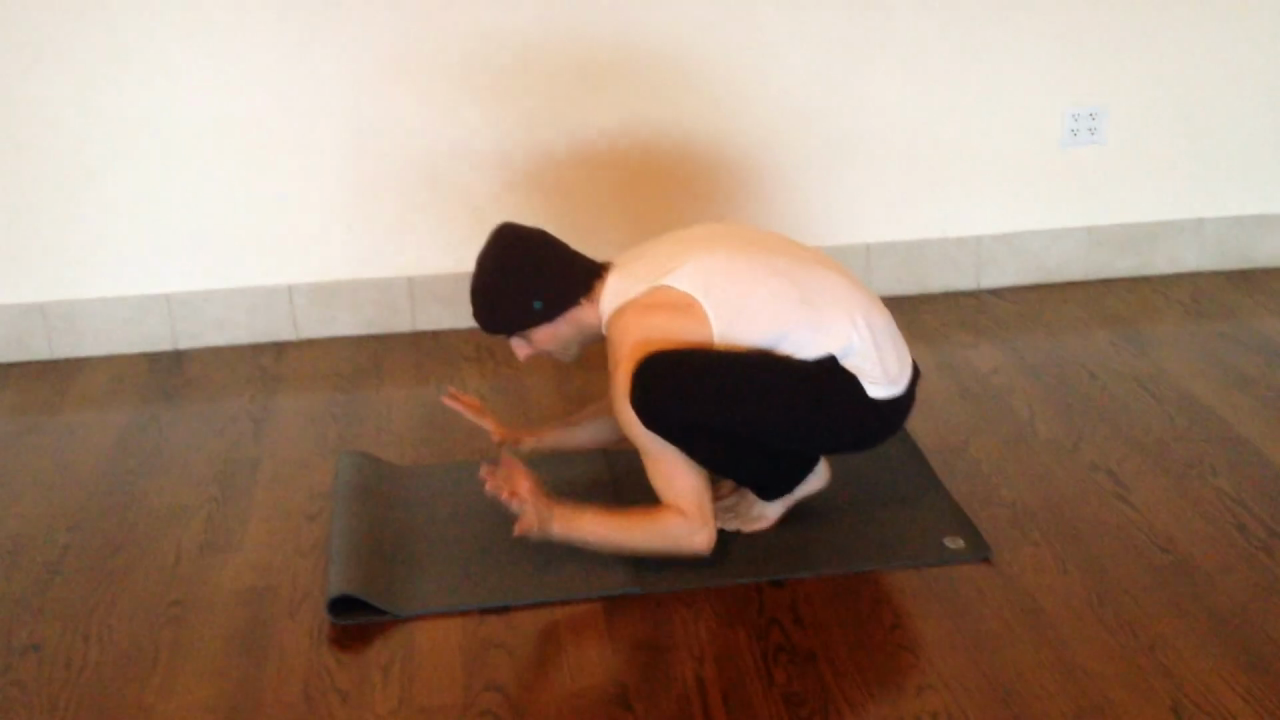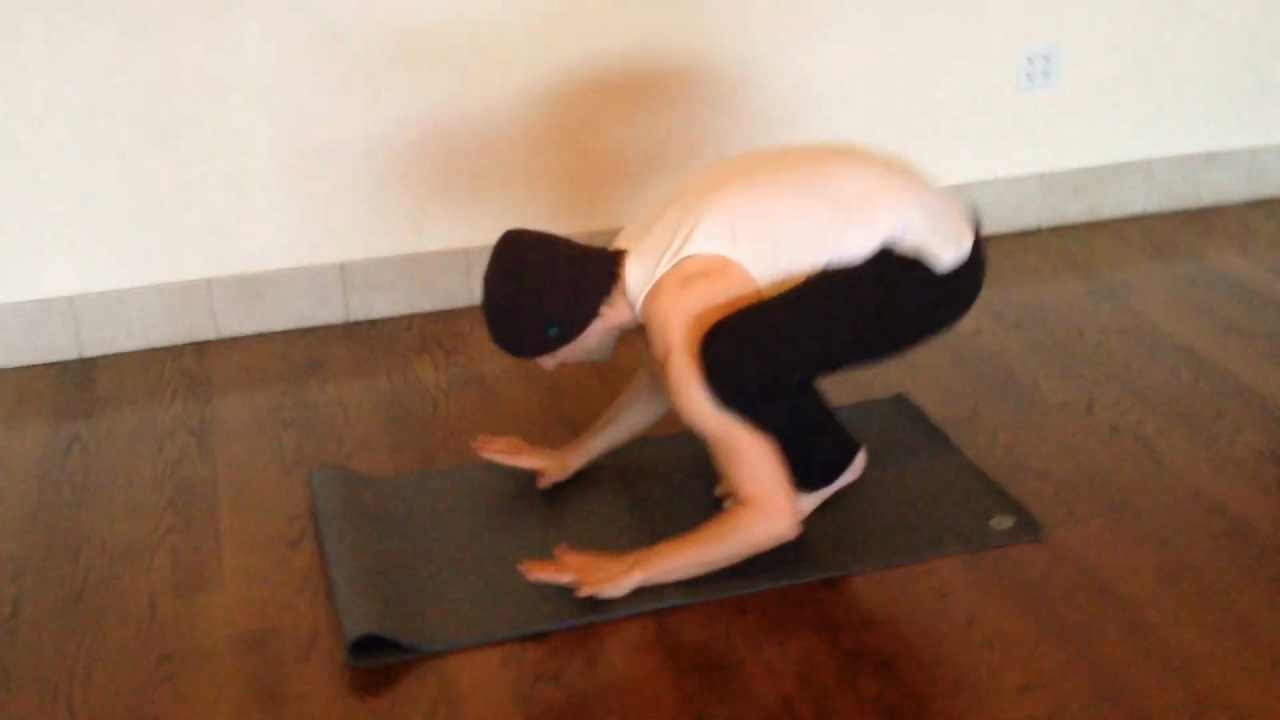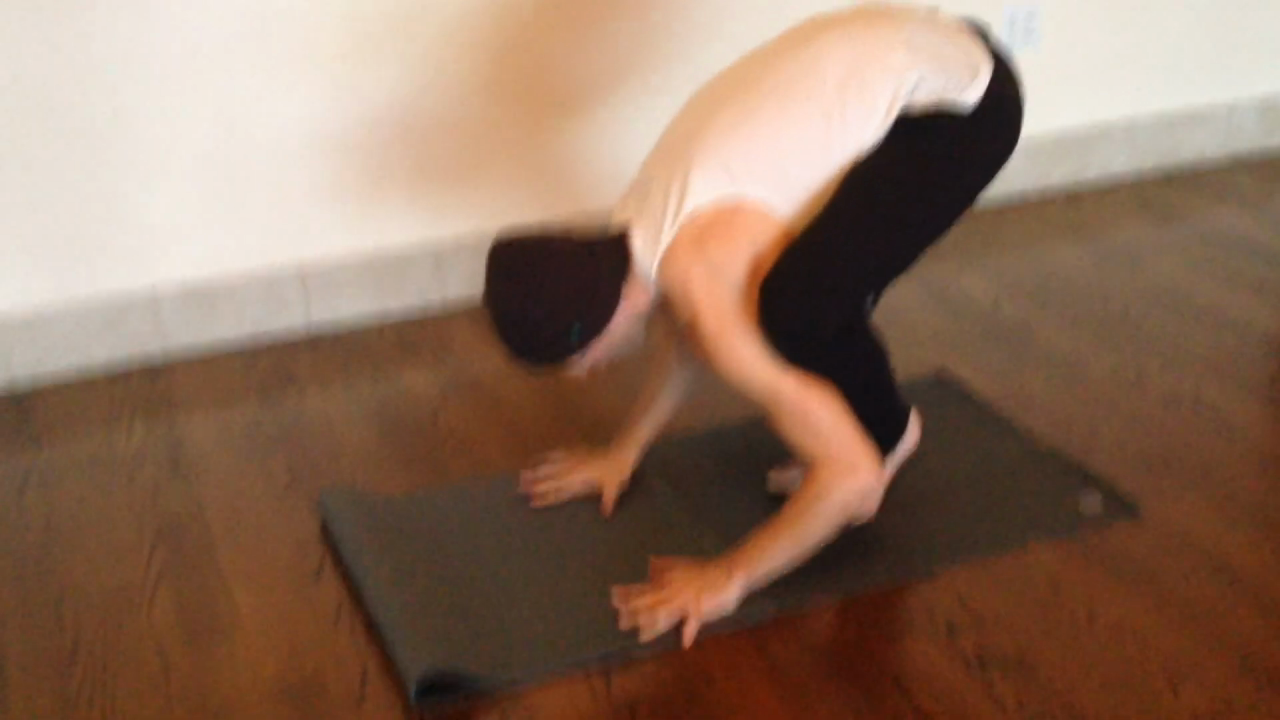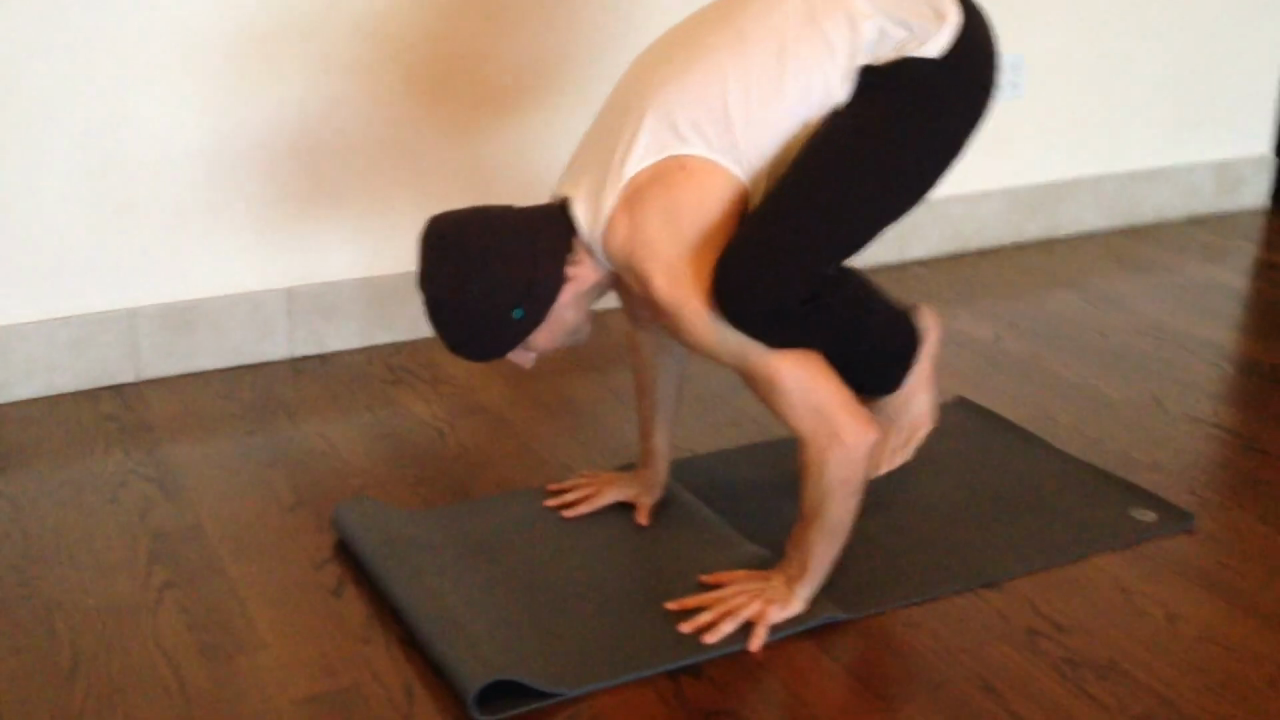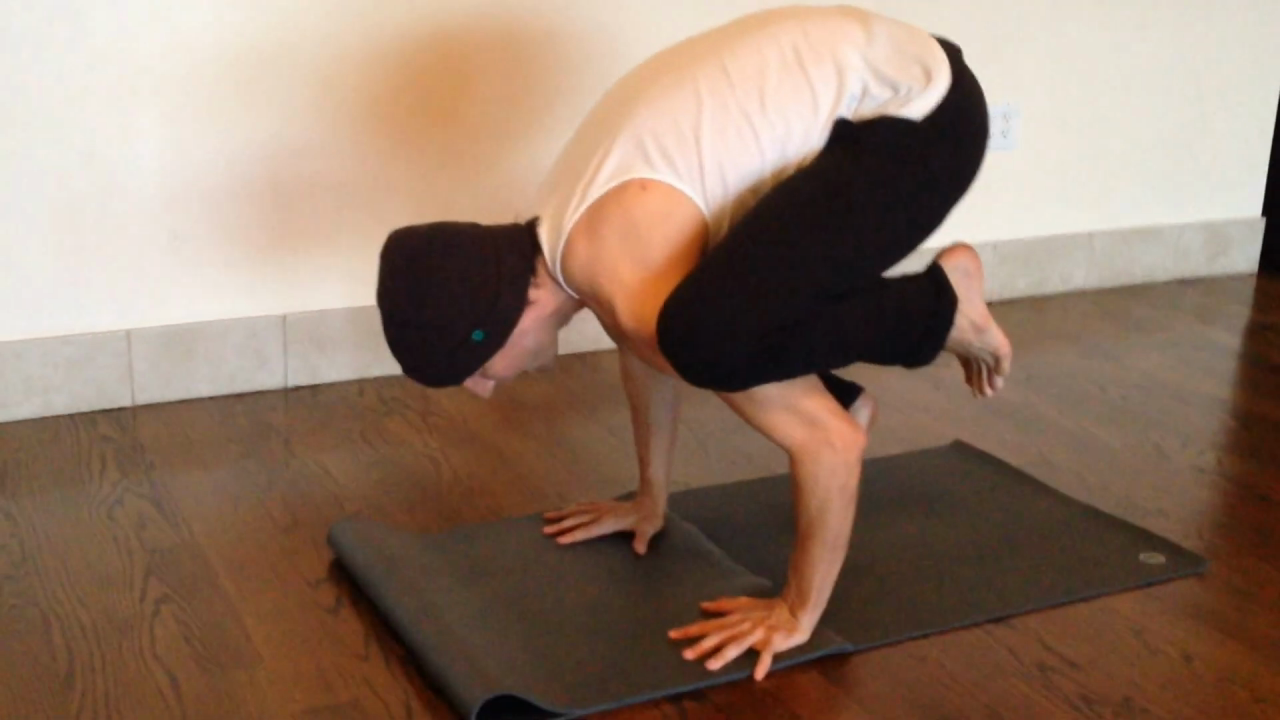
dt=1s
person 1, frame 1
left shoulder: (637, 347)
right shoulder: (625, 283)
left elbow: (695, 532)
right elbow: (627, 418)
left wrist: (553, 520)
right wrist: (526, 440)
left hip: (869, 393)
right hip: (856, 346)
left knee: (659, 388)
left ankle: (788, 479)
right ankle: (780, 461)
person 1, frame 2
left shoulder: (682, 328)
right shoulder: (635, 257)
left elbow: (775, 516)
left wrist: (631, 569)
right wrist: (574, 454)
left hip: (933, 261)
right hip: (899, 215)
left knee: (730, 357)
left ankle: (827, 466)
right ankle: (812, 450)
person 1, frame 3
left shoulder: (709, 291)
right shoulder: (639, 228)
left elbow: (852, 473)
left wrist: (729, 576)
right wrist: (623, 450)
left hip: (961, 93)
right hip: (888, 56)
left knee: (799, 307)
left ankle: (886, 432)
right ankle: (840, 422)
person 1, frame 4
left shoulder: (663, 260)
right shoulder: (584, 205)
left elbow: (844, 433)
right elbow: (652, 321)
left wrist: (794, 583)
right wrist: (651, 468)
left knee: (759, 284)
left ankle: (901, 352)
right ankle: (868, 368)
person 1, frame 5
left shoulder: (624, 276)
right shoulder: (561, 228)
left elbow: (831, 441)
right elbow: (648, 351)
left wrist: (798, 611)
right wrist: (650, 499)
left hip: (920, 109)
left knee: (708, 332)
left ankle: (937, 305)
right ankle: (836, 392)
